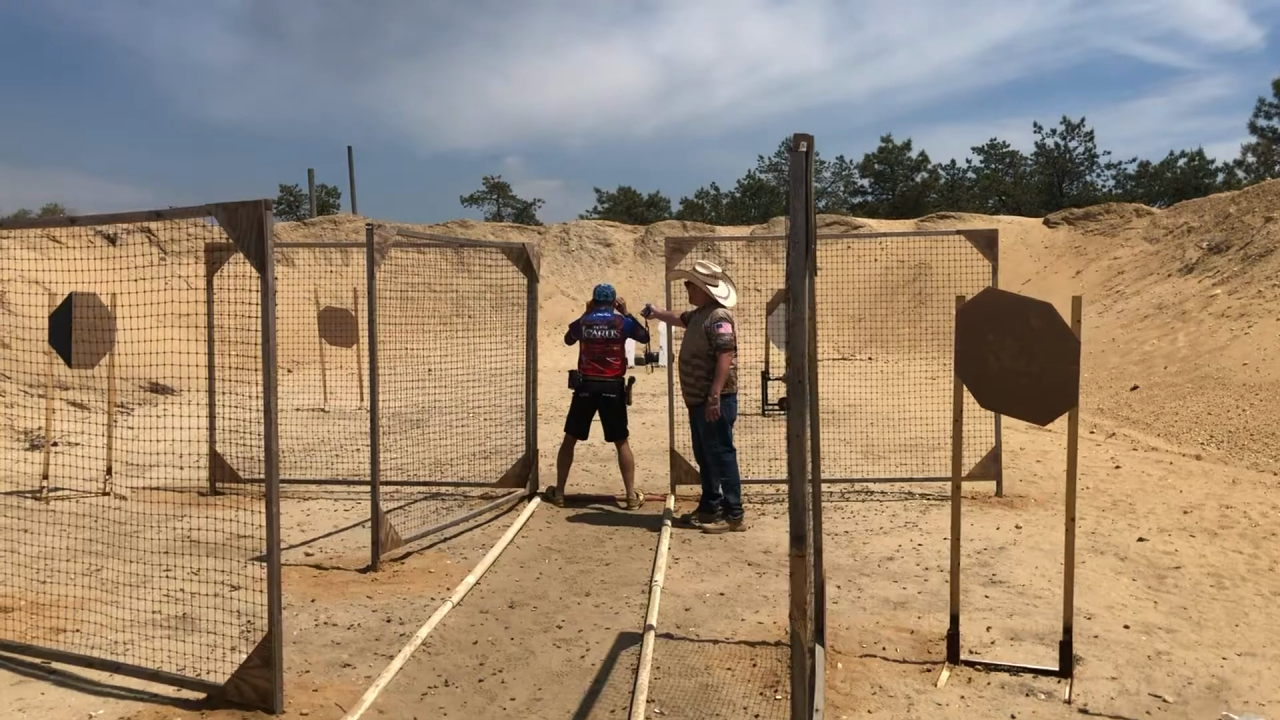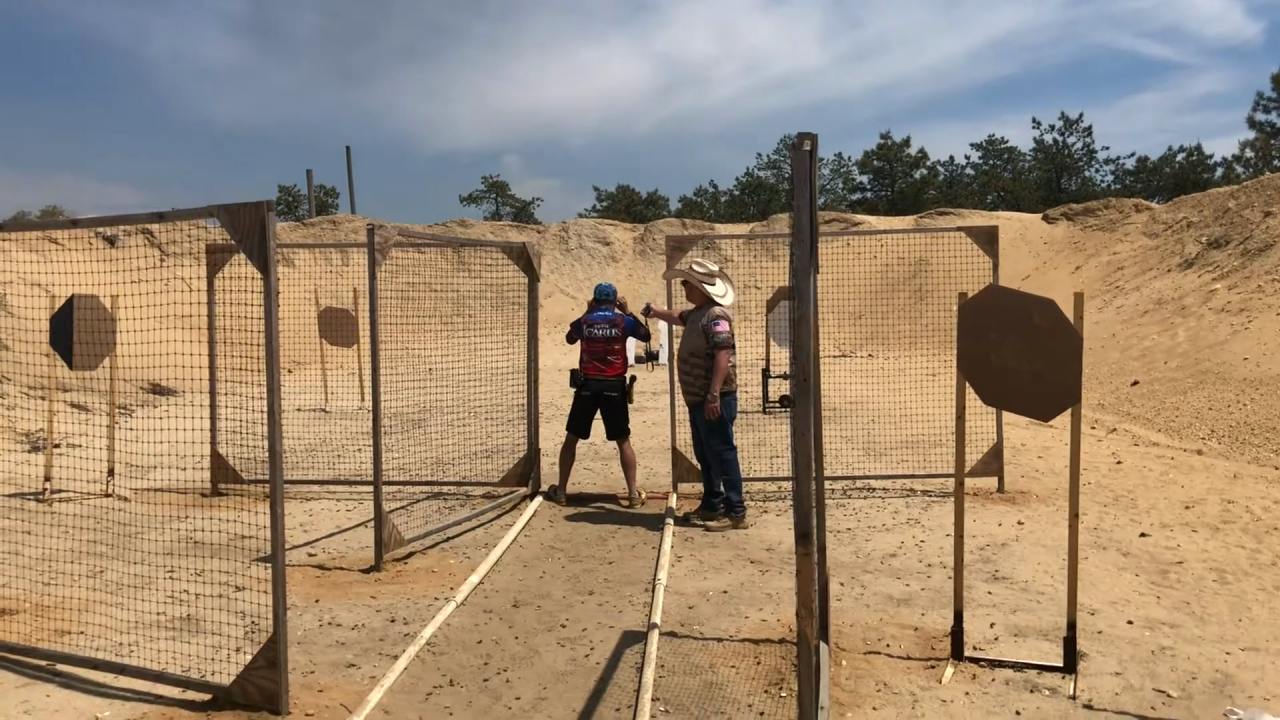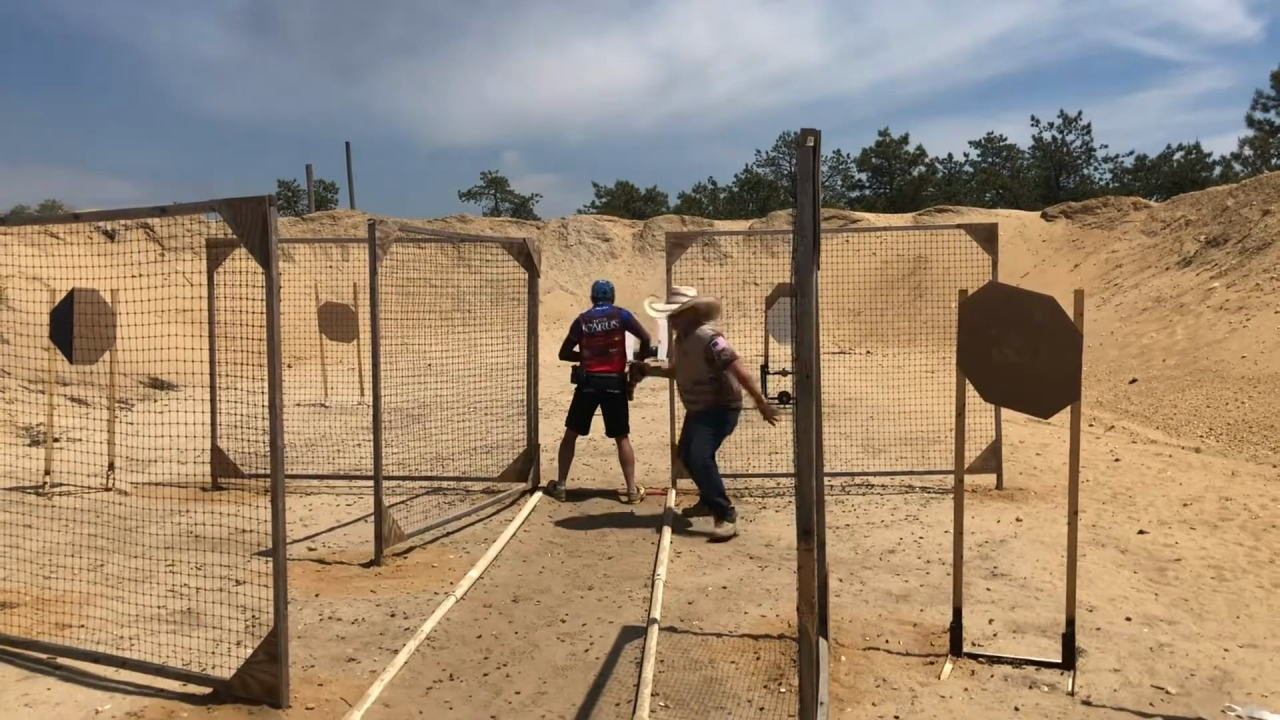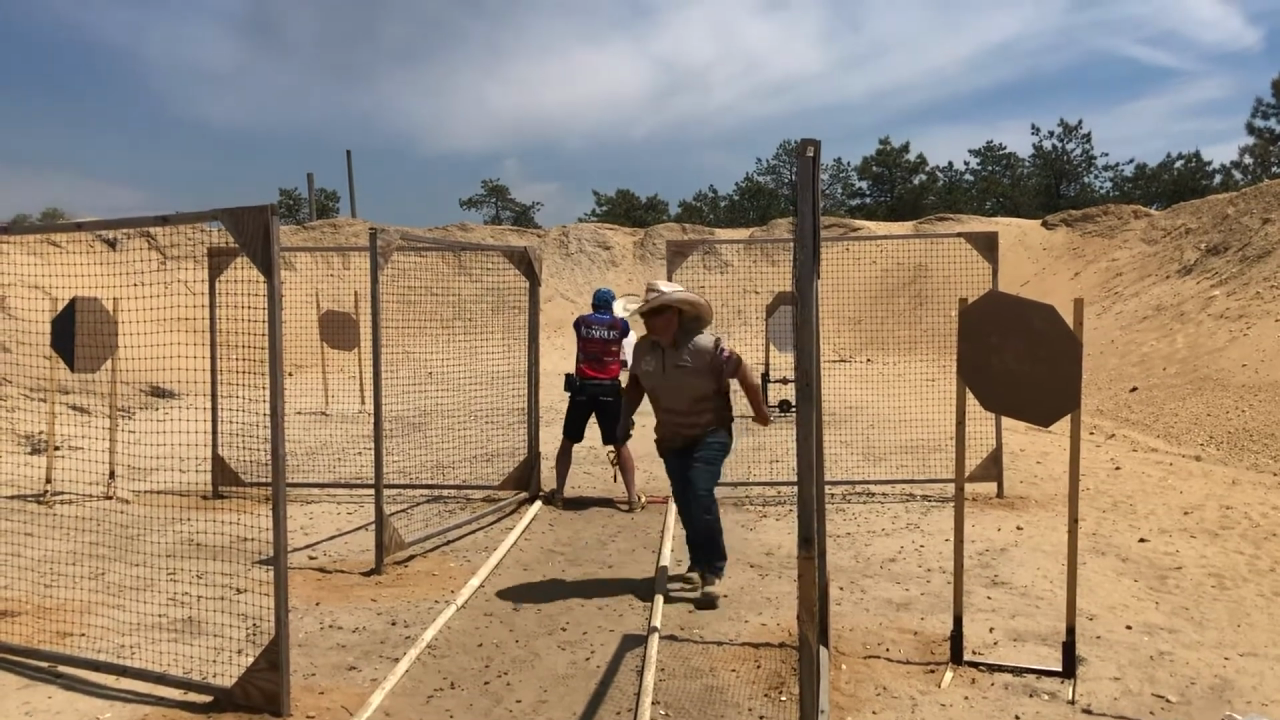
dt=0.7s
person 1, frame 1
left shoulder: (719, 317)
right shoulder: (699, 315)
left elbow: (725, 357)
right elbow: (679, 319)
left wrist: (715, 397)
right wrist: (656, 313)
left hip: (715, 401)
right hip: (698, 400)
left knee: (721, 456)
right knee: (704, 457)
left ankle: (734, 515)
right ankle: (710, 507)
person 1, frame 2
left shoulder: (716, 315)
right shoulder: (697, 313)
left elbow: (723, 355)
right elbow: (678, 317)
left wrist: (714, 395)
right wrist: (654, 312)
left hip: (714, 399)
right hip: (697, 398)
left knee: (722, 454)
right knee: (705, 455)
left ankle: (736, 513)
right ankle: (712, 506)
person 1, frame 3
left shoulder: (707, 337)
right shoulder: (681, 338)
left elbow: (737, 368)
left wrist: (761, 402)
right wrist: (653, 369)
left hip: (719, 409)
right hip: (700, 409)
left knee: (699, 456)
right knee: (687, 453)
left ankle: (726, 515)
right ankle: (708, 502)
person 1, frame 4
left shoulder: (706, 346)
right shoulder: (643, 348)
left elbow: (743, 372)
right elbow: (635, 383)
left wrist: (760, 410)
right wrist: (624, 419)
left hip: (711, 435)
right hip: (672, 439)
left knee: (700, 496)
right knee: (685, 504)
left ankle: (712, 571)
right ankle: (700, 562)
person 2, frame 1
left shoulder: (583, 322)
right shoulder: (622, 322)
left elbow: (568, 340)
right elbow: (645, 337)
right wrist: (627, 313)
left hip: (586, 386)
right hip: (612, 388)
left knee: (569, 439)
right knee: (621, 442)
left ankle: (559, 492)
right ankle: (631, 495)
person 2, frame 2
left shoulder: (583, 321)
right shoulder: (623, 321)
left elbow: (570, 339)
right elbow: (647, 336)
right wrist: (628, 312)
left hip: (587, 386)
right hip: (614, 387)
left knee: (572, 438)
right knee: (623, 441)
left ankle: (561, 490)
right ankle: (633, 493)
person 2, frame 3
left shoulder: (582, 320)
right shoulder: (621, 315)
left elbow: (564, 354)
right elbow: (645, 339)
left hip: (588, 382)
right hip: (615, 382)
left knee: (570, 434)
right knee: (622, 438)
left ankle: (560, 485)
right ankle: (632, 489)
person 2, frame 4
left shoulder: (581, 322)
right shoulder: (620, 325)
left hip: (582, 388)
right hip: (609, 389)
left knee: (567, 442)
right knee: (620, 444)
left ankle: (558, 494)
right ankle: (633, 497)
